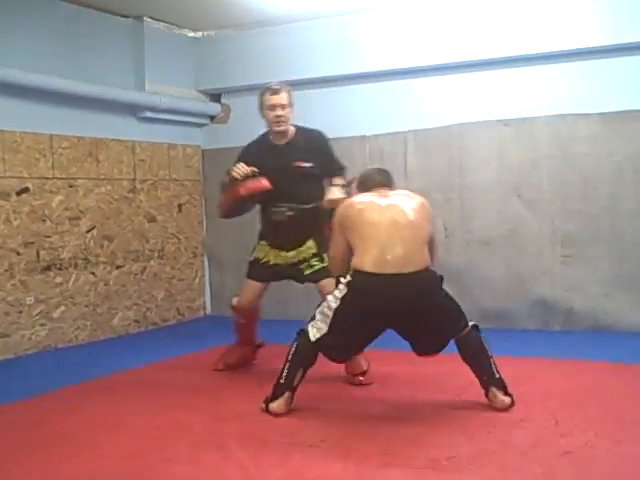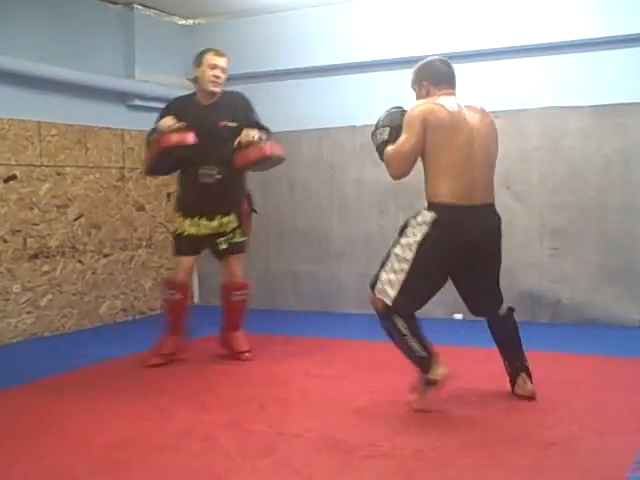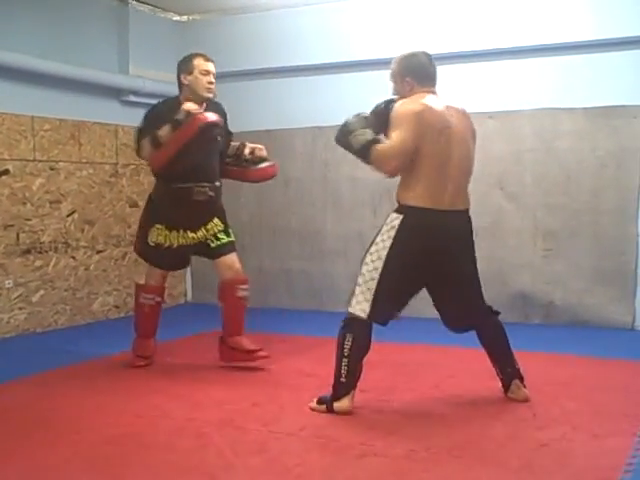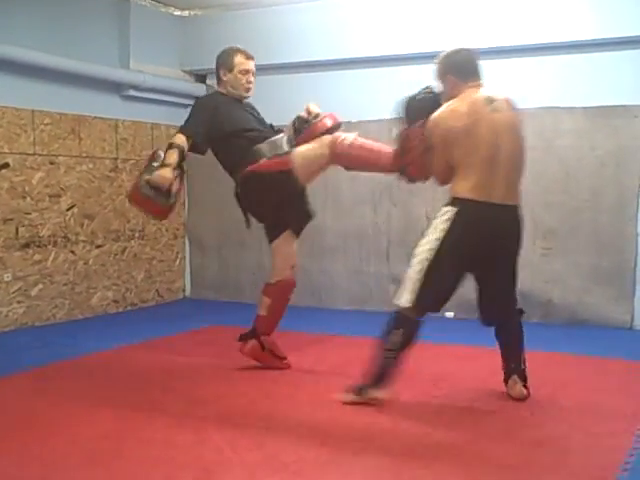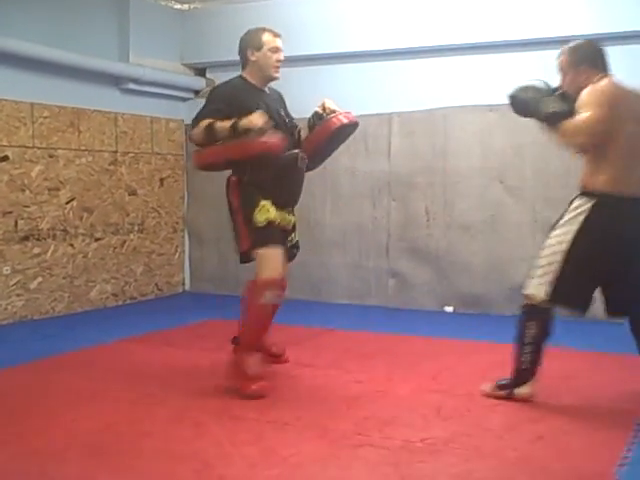
dt=0.5s
person 1, frame 1
left shoulder: (348, 208)
right shoulder: (419, 202)
left elbow: (337, 264)
left hip: (368, 286)
right hip: (418, 284)
left knee: (315, 334)
right knee: (462, 329)
left ankle: (281, 398)
right ankle: (496, 391)
person 1, frame 2
left shoulder: (423, 110)
right shoulder: (485, 118)
left elbow: (398, 167)
left wrist: (384, 138)
left hip: (443, 221)
right hip: (485, 221)
left knee: (385, 299)
right knee: (492, 304)
left ankle: (430, 366)
right ankle: (521, 378)
person 1, frame 3
left shoulder: (408, 109)
right shoulder: (463, 117)
left elbow: (392, 163)
left wrist: (363, 141)
left hip: (414, 224)
right hip: (456, 225)
left knee: (362, 311)
right knee: (476, 311)
left ankle: (342, 395)
right ankle: (514, 382)
person 1, frame 4
left shoulder: (444, 117)
right shoulder: (509, 108)
left elbow: (440, 174)
left wrist: (420, 140)
left hip: (465, 217)
right hip: (506, 218)
left knee: (411, 304)
right knee: (503, 304)
left ankle: (375, 383)
right ankle: (517, 379)
person 1, frame 5
left shoulder: (598, 93)
left elbow: (584, 138)
left wrist: (552, 111)
right wrist: (560, 109)
left hip: (598, 209)
left knee: (538, 295)
left ankle: (521, 380)
person 2, frame 1
left shoulder: (313, 140)
right shoulder: (254, 152)
left elbow: (336, 173)
right elbow: (231, 206)
left wrist: (336, 190)
right wrist: (234, 181)
left hip: (312, 233)
right hip: (273, 237)
left knee: (331, 293)
right knee: (245, 301)
left ankle: (354, 359)
right ankle: (245, 347)
person 2, frame 2
left shoulder: (237, 102)
right shoulder: (178, 108)
left elbow: (263, 135)
right elbow: (153, 156)
left wrist: (256, 135)
right wrist: (159, 132)
left hip: (230, 201)
right hip: (192, 203)
left knee: (234, 273)
right knee: (180, 272)
left ankle: (232, 334)
right ankle: (172, 338)
person 2, frame 3
left shoulder: (216, 112)
right shoulder: (164, 110)
right elbow: (145, 151)
left wrist: (247, 148)
right wrist: (178, 122)
left hip: (208, 208)
right hip: (169, 208)
left knee: (234, 272)
right knee: (154, 278)
left ankle: (233, 342)
right ankle: (144, 343)
person 2, frame 4
left shoulder: (246, 108)
right shoulder: (209, 104)
left elbow: (273, 138)
right elbow: (184, 137)
left wrist: (304, 120)
right wrist: (167, 167)
left hip: (274, 181)
right hip: (263, 174)
left knee: (285, 273)
right knee: (334, 144)
left ankle: (259, 340)
person 2, frame 5
left shoulder: (275, 96)
right shoulder: (229, 92)
left elbow: (295, 141)
right elbow: (198, 133)
left wrist: (319, 118)
right wrist: (238, 125)
left hip: (281, 196)
right hip: (255, 193)
left knee: (277, 280)
right knee: (269, 273)
left ankle: (252, 343)
right ankle: (245, 359)
